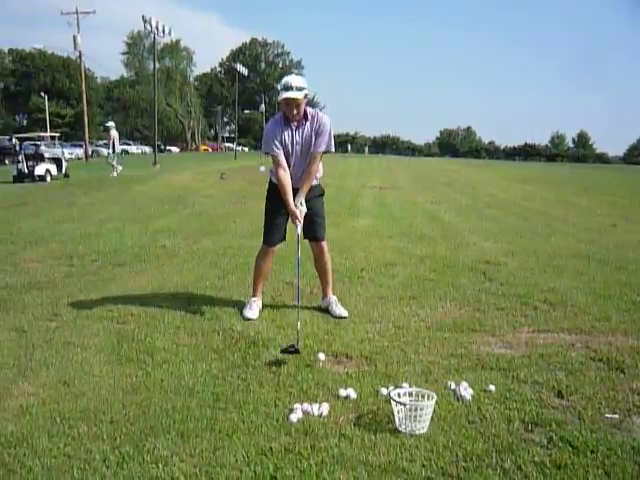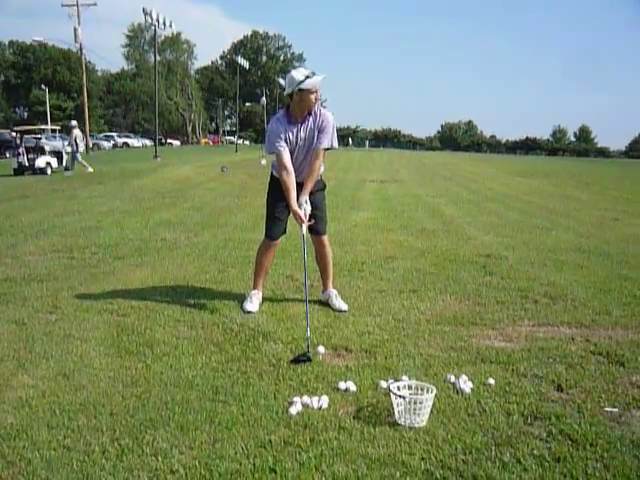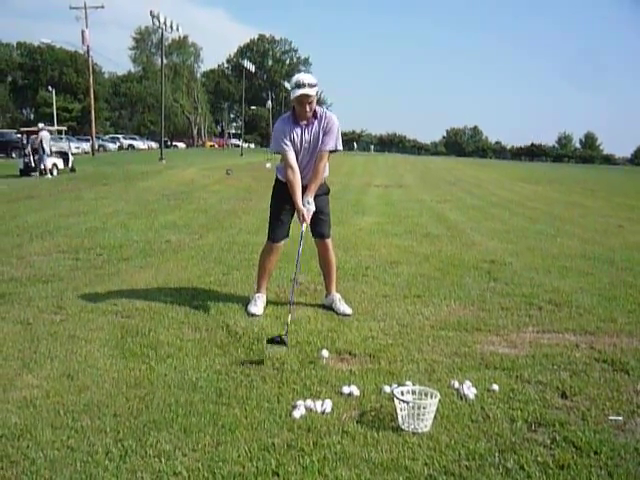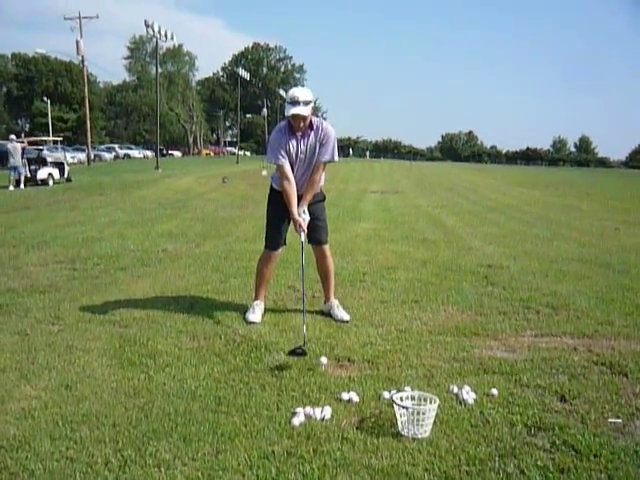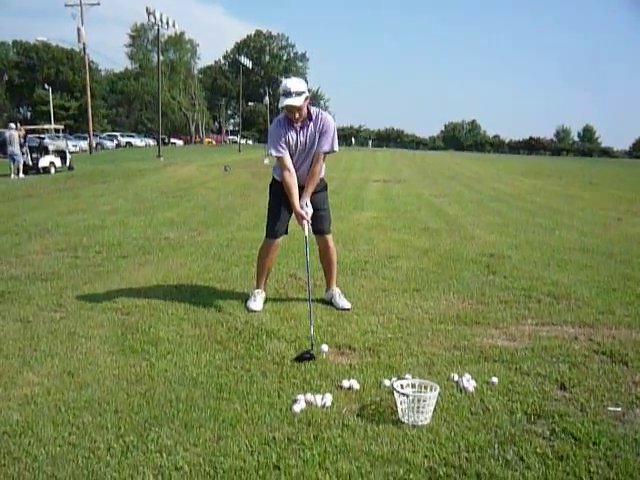
dt=1s
person 1, frame 1
left shoulder: (321, 121)
right shoulder: (273, 127)
left elbow: (314, 163)
right elbow: (280, 168)
left wrist: (301, 198)
right wrist: (290, 206)
left hip: (310, 189)
right hip: (279, 190)
left knee: (320, 244)
right knee: (269, 245)
left ankle: (328, 298)
right ankle: (255, 298)
person 1, frame 2
left shoulder: (324, 118)
right shoulder: (277, 125)
left elbow: (317, 160)
right elbow: (285, 168)
left wrist: (305, 196)
right wrist: (293, 206)
left hip: (313, 183)
right hip: (281, 183)
left knee: (321, 238)
right knee: (272, 238)
left ankle: (329, 291)
right ankle: (256, 291)
person 1, frame 3
left shoulder: (329, 121)
right shoulder: (282, 125)
left elbow: (321, 162)
right elbow: (291, 167)
left wrist: (309, 198)
right wrist: (298, 205)
left hip: (317, 187)
right hip: (286, 186)
left knee: (324, 240)
right knee: (274, 241)
left ankle: (331, 295)
right ankle: (260, 294)
person 1, frame 4
left shoulder: (325, 131)
right shoulder: (279, 135)
left elbow: (317, 172)
right elbow: (286, 178)
left wrist: (304, 207)
right wrist: (294, 214)
left hip: (313, 195)
right hip: (281, 195)
left knee: (322, 248)
right knee: (272, 249)
left ankle: (330, 302)
right ankle: (258, 302)
person 1, frame 5
left shoulder: (324, 121)
right shoulder: (278, 127)
left elbow: (318, 163)
right elbow: (286, 169)
left wrist: (306, 198)
right wrist: (295, 207)
left hip: (315, 185)
right hip: (283, 186)
left knee: (325, 237)
right knee: (272, 238)
left ankle: (332, 290)
right ankle: (259, 290)
